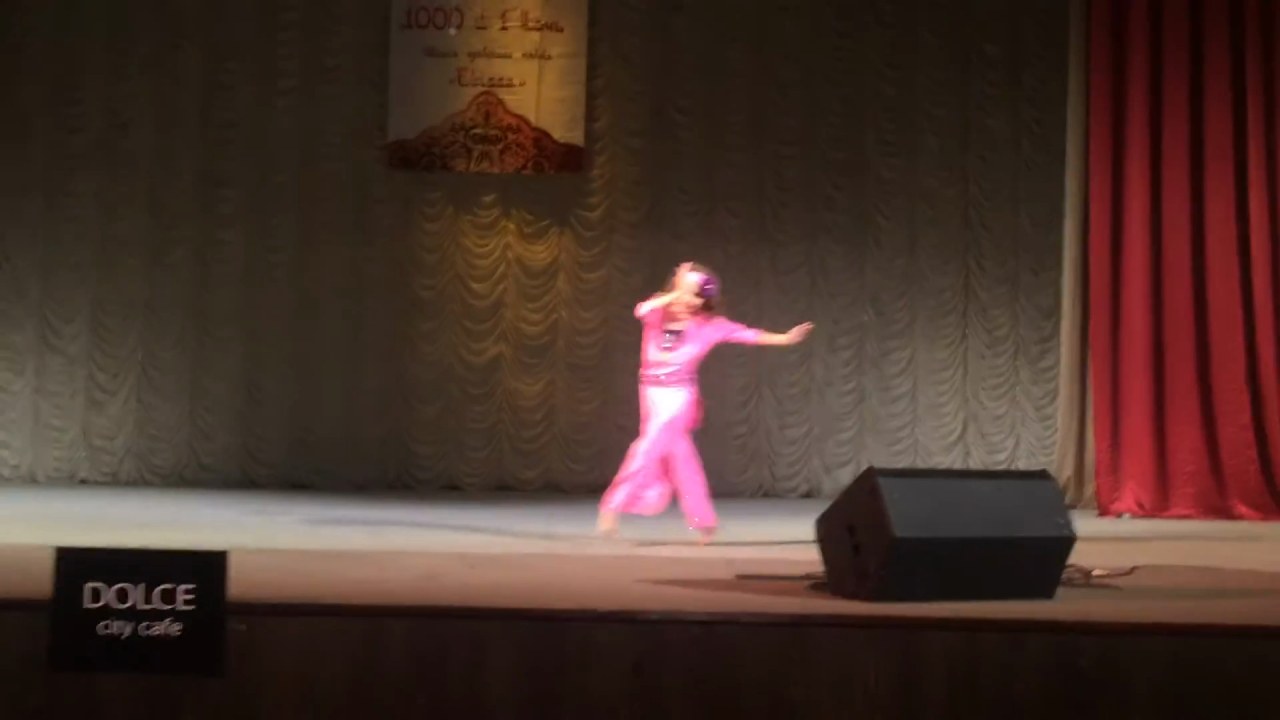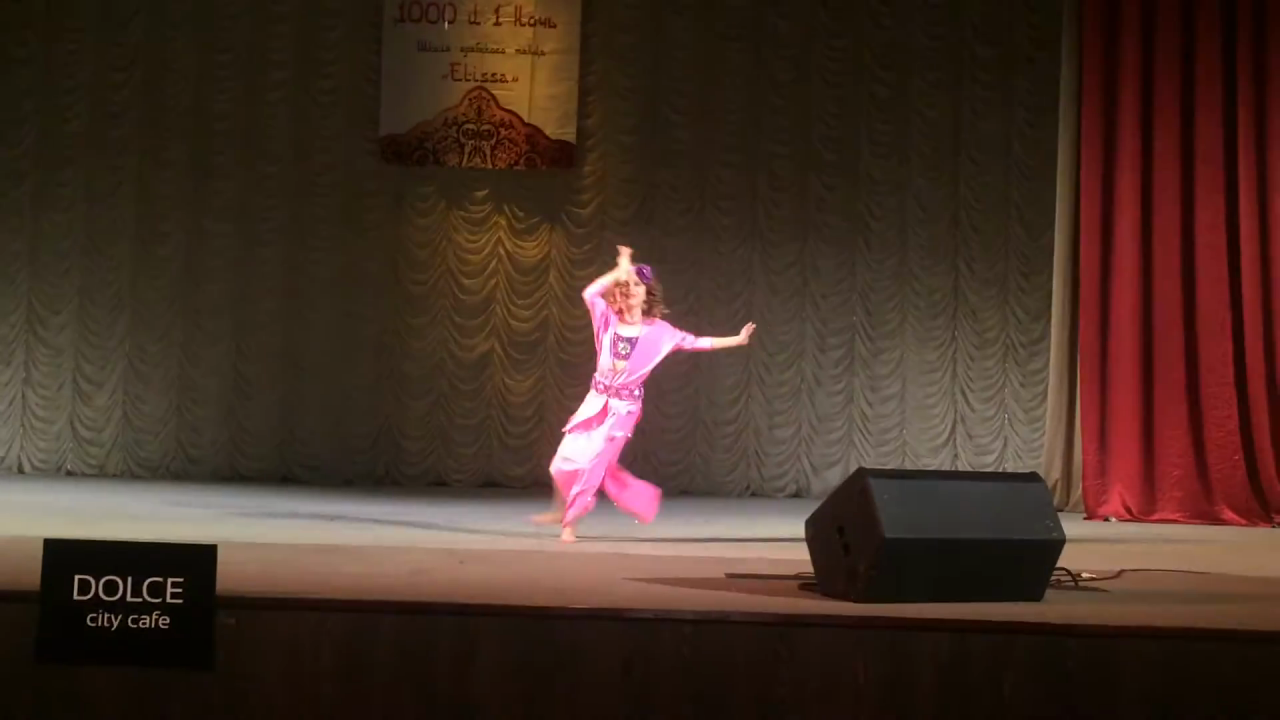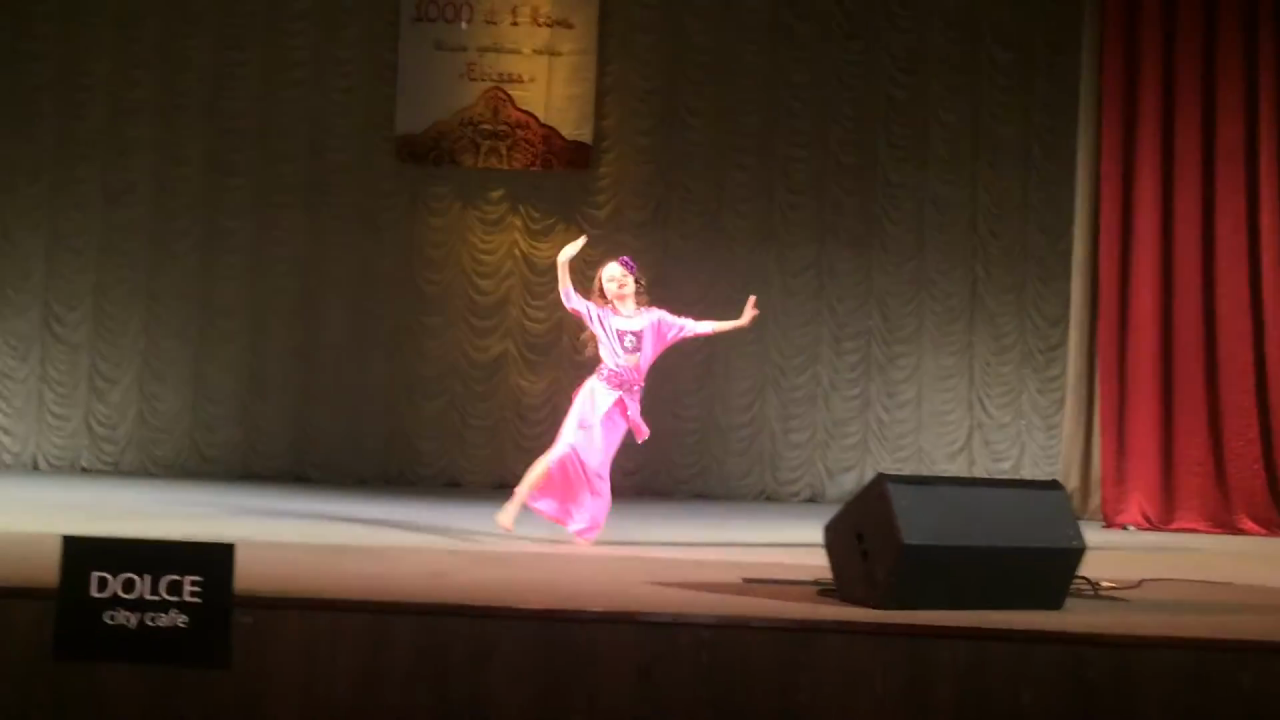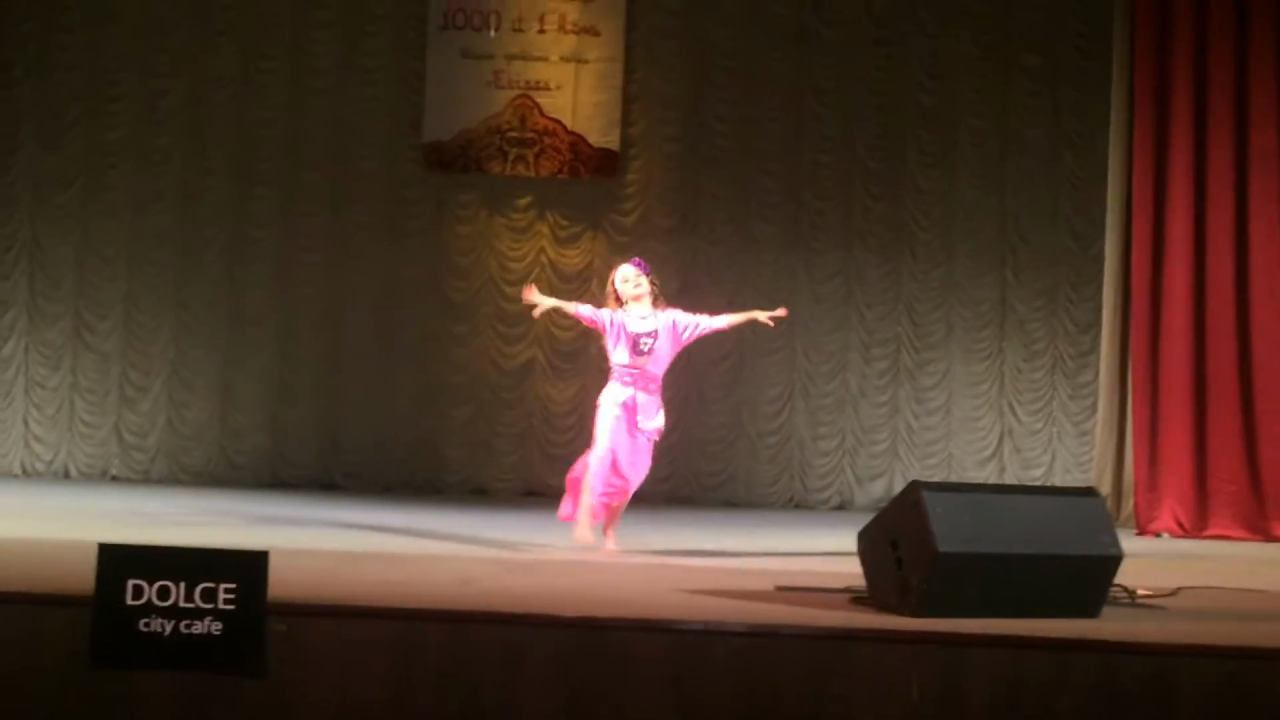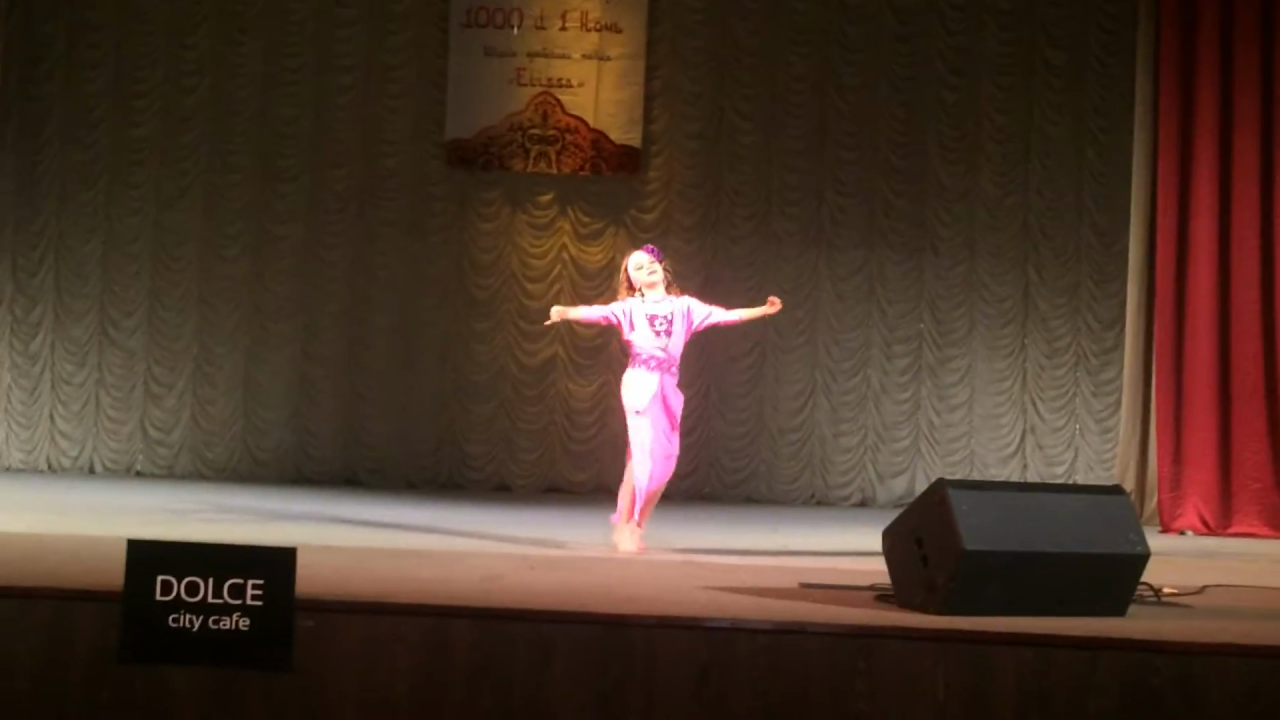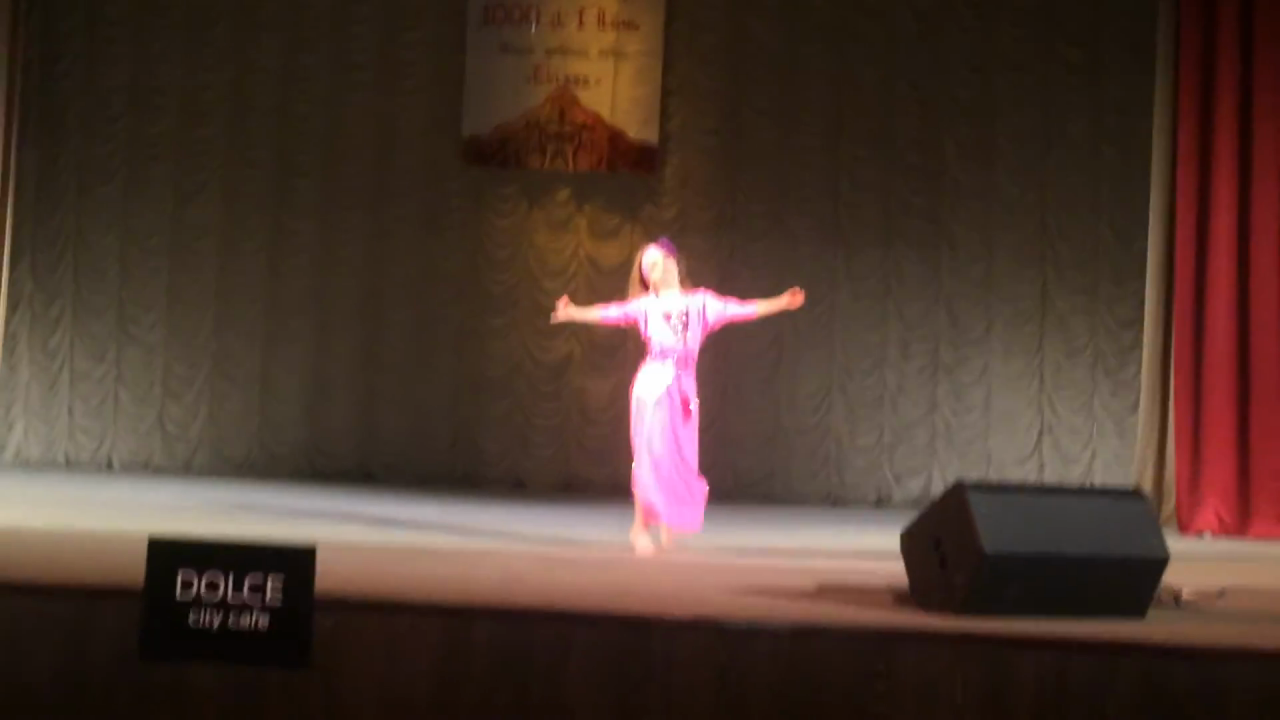
dt=0.2s
person 1, frame 1
left shoulder: (708, 324)
right shoulder: (658, 315)
left elbow: (747, 335)
right elbow: (641, 309)
left wrist: (787, 338)
right wrist: (675, 295)
left hip: (677, 396)
right hip: (652, 393)
left knee: (649, 451)
right knee: (679, 462)
left ankle: (613, 511)
right ankle: (704, 521)
person 1, frame 2
left shoulder: (657, 329)
right shoulder: (609, 317)
left elbow: (695, 342)
right elbow: (590, 295)
left wrist: (736, 340)
right wrist: (618, 273)
left hip: (625, 406)
right hip: (598, 399)
left knee: (591, 464)
right knee: (565, 461)
left ankle: (570, 523)
right ankle: (565, 509)
person 1, frame 3
left shoulder: (655, 318)
right shoulder: (601, 315)
left elbow: (695, 327)
right elbow: (570, 300)
left wrist: (737, 322)
right wrist: (563, 261)
left hip: (626, 400)
right hip: (597, 392)
left knee: (596, 464)
right knee: (565, 450)
left ankle: (583, 526)
right ankle: (514, 504)
person 1, frame 4
left shoulder: (672, 319)
right shoulder: (613, 318)
left elbow: (715, 322)
right elbow: (582, 311)
left wrist: (755, 314)
right wrist: (549, 301)
left hip: (648, 400)
right hip: (619, 395)
left knee: (632, 468)
right knee: (605, 452)
left ankle: (609, 529)
right ankle: (583, 520)
person 1, frame 5
left shoulder: (684, 305)
right shoulder: (629, 306)
left elbow: (724, 316)
right elbow: (595, 313)
left wrist: (763, 310)
right wrist: (564, 312)
left hip: (668, 386)
right hip: (640, 384)
left knee: (663, 459)
right knee: (644, 454)
left ankle: (636, 525)
right ankle: (623, 527)
person 1, frame 6
left shoulder: (700, 300)
right shoulder: (645, 304)
left elbow: (740, 310)
right elbow: (613, 314)
left wrist: (779, 303)
right wrist: (577, 313)
left hip: (682, 385)
right hip: (652, 383)
left knee: (680, 456)
right knee: (650, 455)
left ankle: (667, 520)
right ankle: (641, 529)
